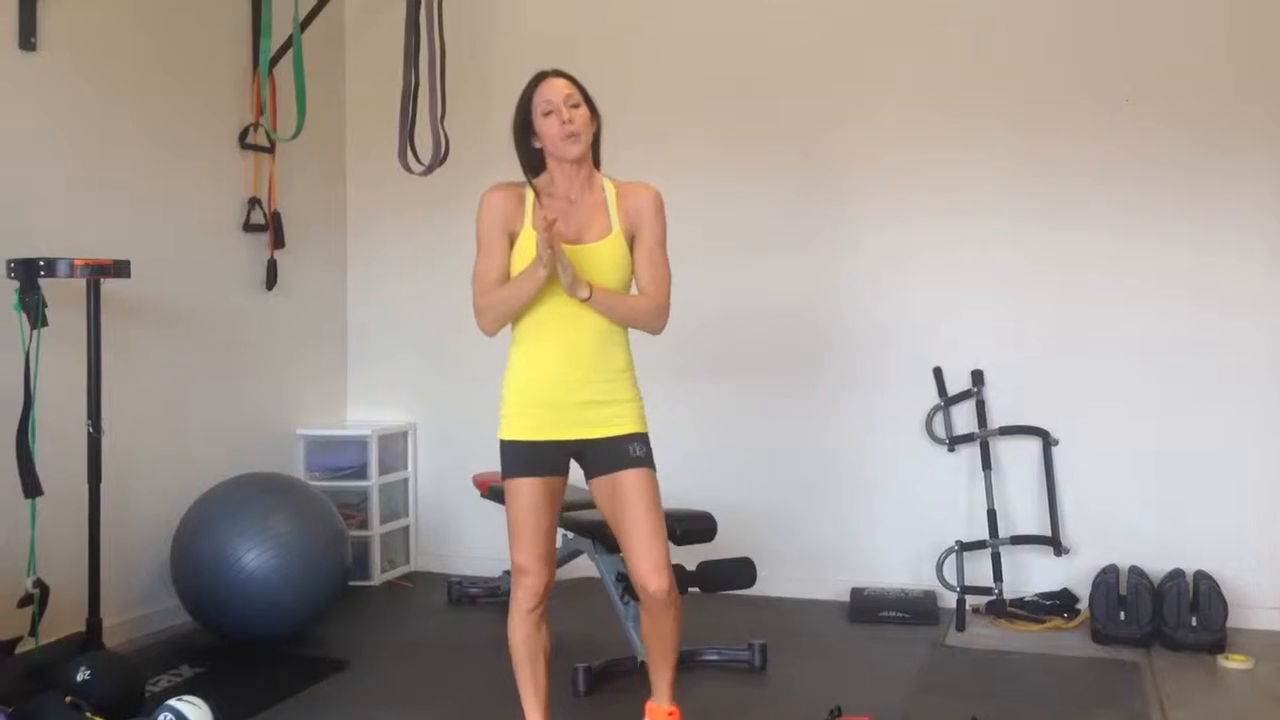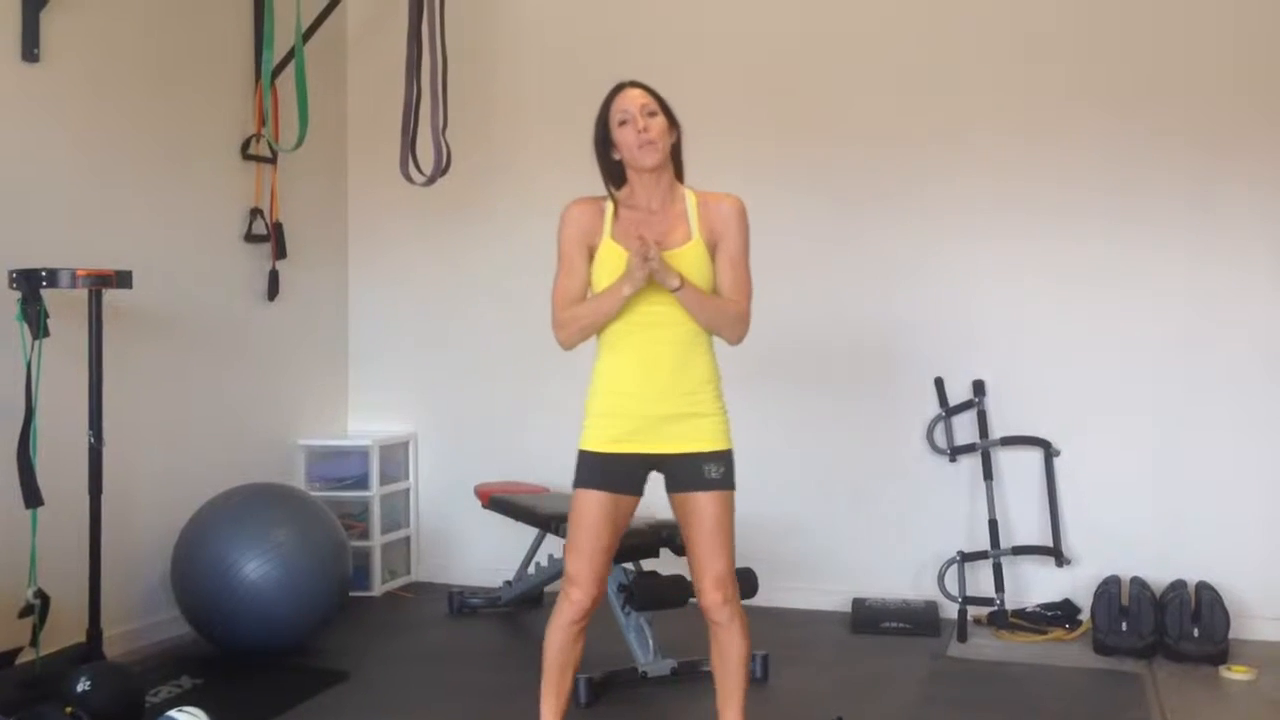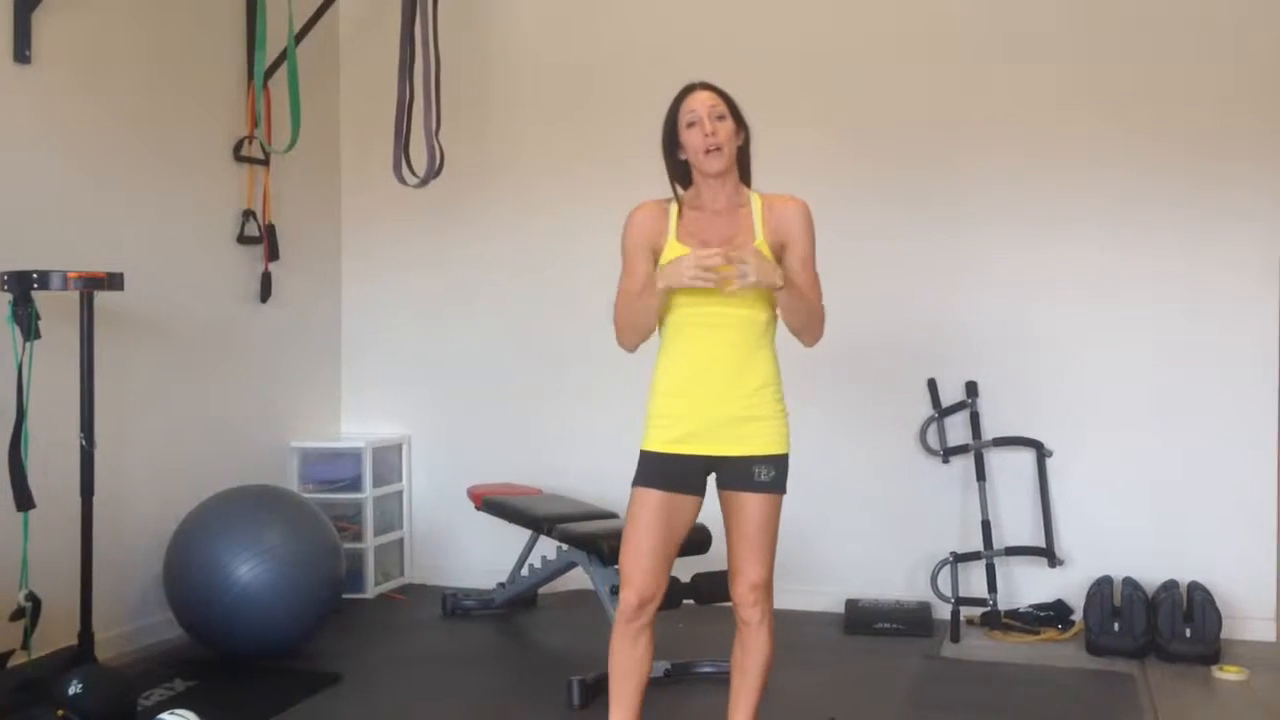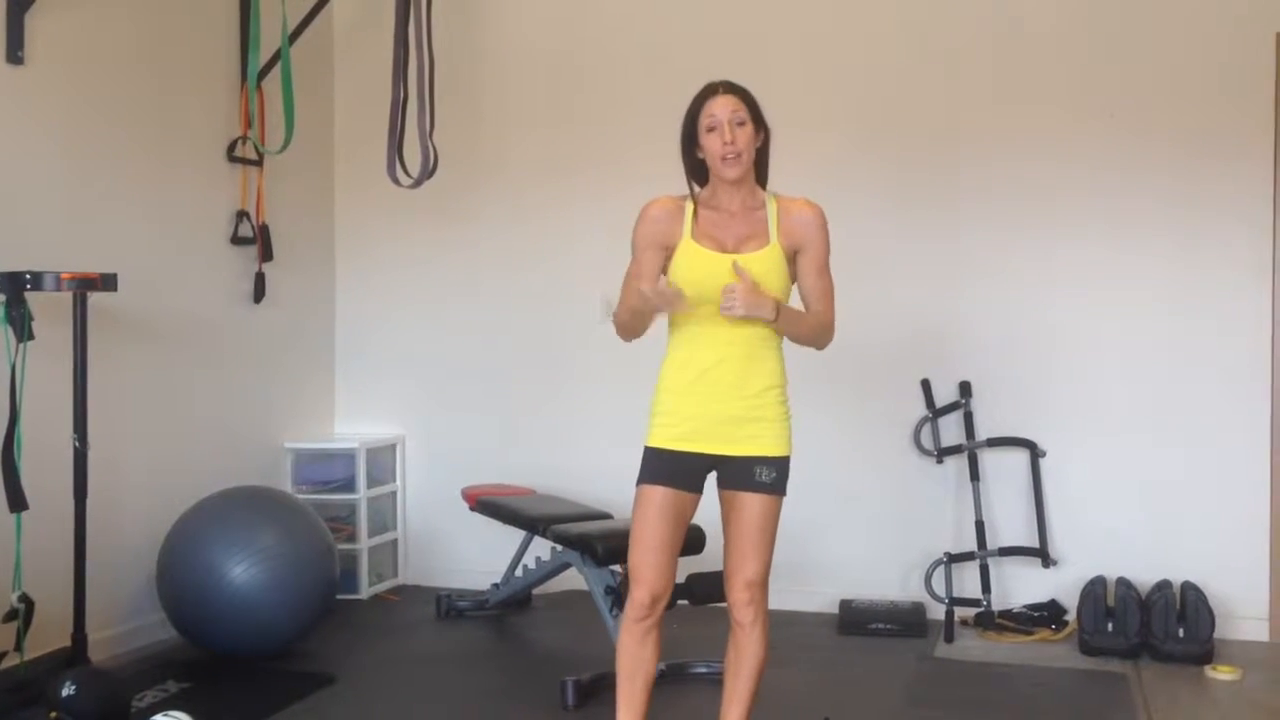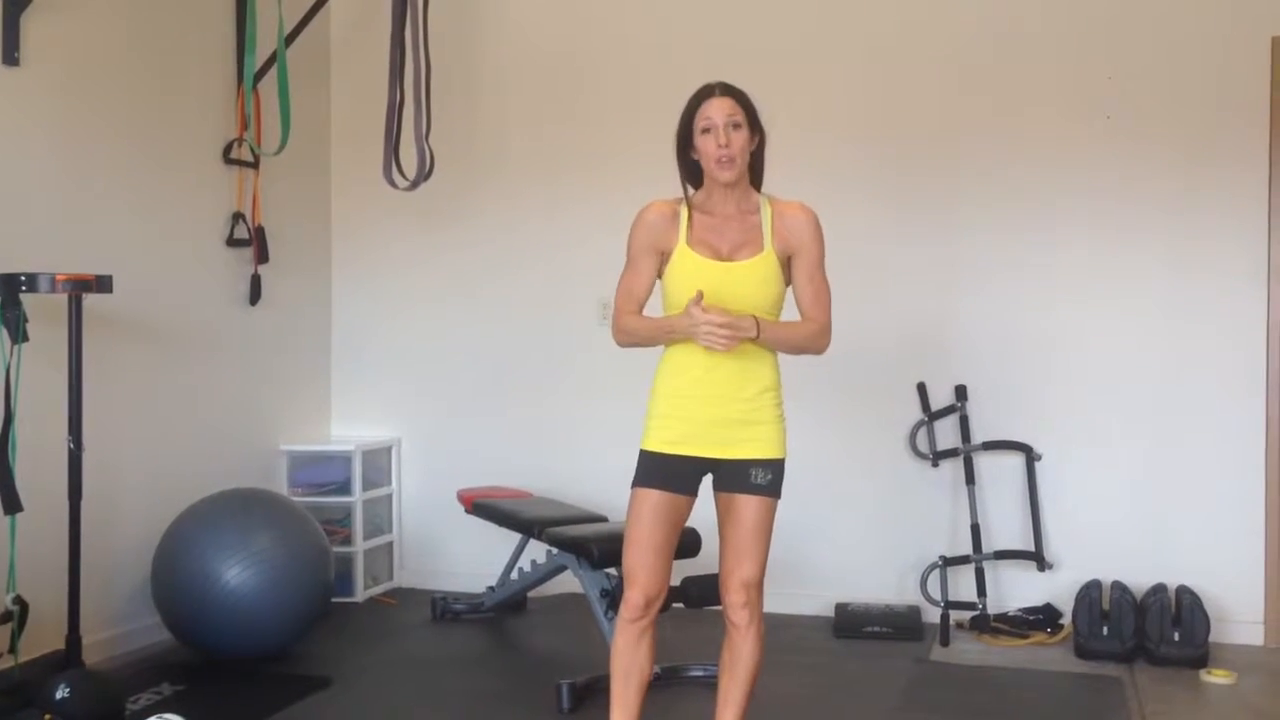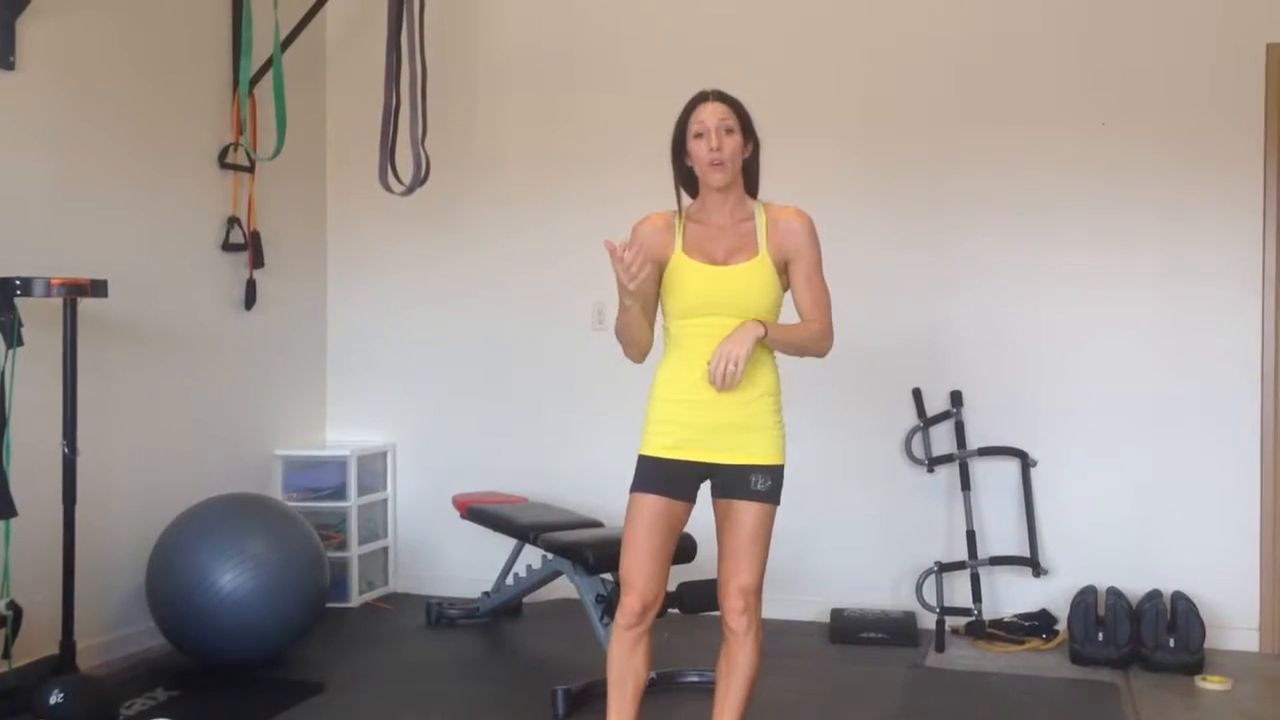
dt=0.5s
person 1, frame 1
left shoulder: (638, 201)
right shoulder: (504, 204)
left elbow: (656, 312)
right elbow: (487, 316)
left wrist: (579, 283)
right wrist: (540, 269)
left hip: (613, 413)
right hip: (532, 414)
left knee: (657, 582)
right knee: (531, 584)
person 1, frame 2
left shoulder: (719, 211)
right shoulder: (585, 218)
left elbow: (736, 324)
right elbow: (565, 329)
left wrist: (672, 277)
right wrist: (631, 282)
left hip: (696, 427)
right hip: (614, 428)
left knee: (719, 597)
right knee: (578, 596)
person 1, frame 3
left shoulder: (785, 215)
right shoulder: (650, 221)
left elbow: (811, 329)
right elbow: (627, 334)
left wrist: (774, 278)
right wrist: (665, 280)
left hip: (754, 428)
right hip: (674, 429)
left knee: (752, 599)
right knee: (636, 598)
person 1, frame 4
left shoulder: (799, 219)
right shoulder: (664, 217)
left elbow: (822, 329)
right elbow: (625, 324)
left wrist: (765, 307)
right wrist: (648, 303)
left hip: (757, 429)
right hip: (678, 425)
left knee: (748, 599)
right knee: (645, 595)
person 1, frame 5
left shoulder: (793, 222)
right shoulder: (659, 221)
left elbow: (817, 333)
right elbow: (623, 327)
left wrist: (749, 326)
right wrist: (683, 325)
left hip: (753, 433)
right hip: (673, 429)
left knee: (742, 600)
right knee: (639, 597)
person 1, frame 6
left shoulder: (788, 228)
right shoulder: (655, 232)
left elbow: (820, 336)
right elbow: (635, 349)
left wrist: (757, 328)
right wrist: (629, 295)
left hip: (751, 439)
right hip: (672, 435)
left knee: (740, 608)
right knee: (635, 604)
